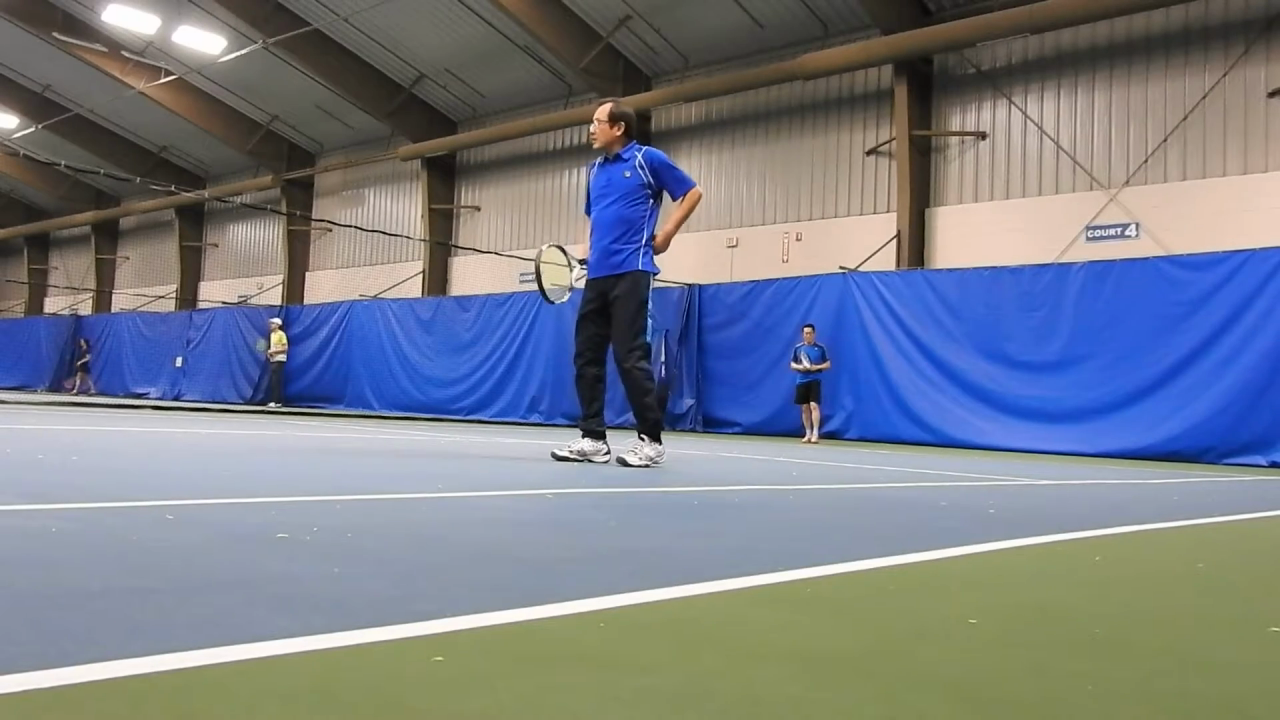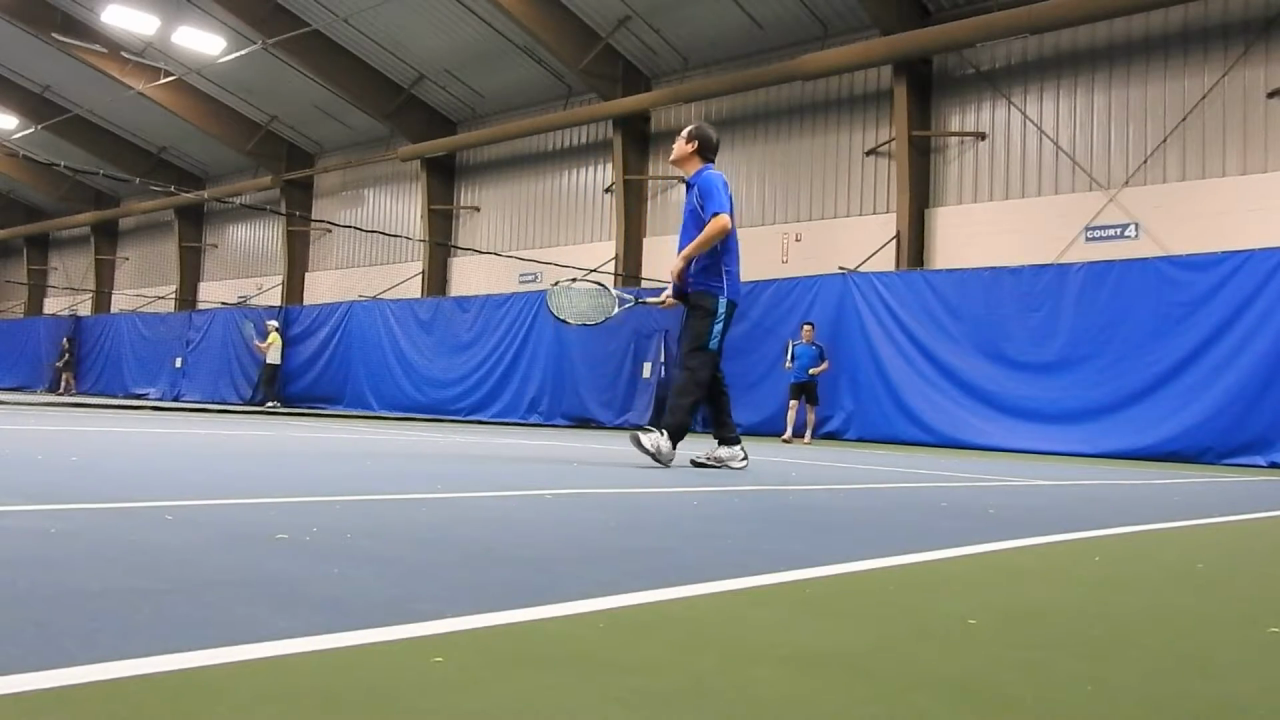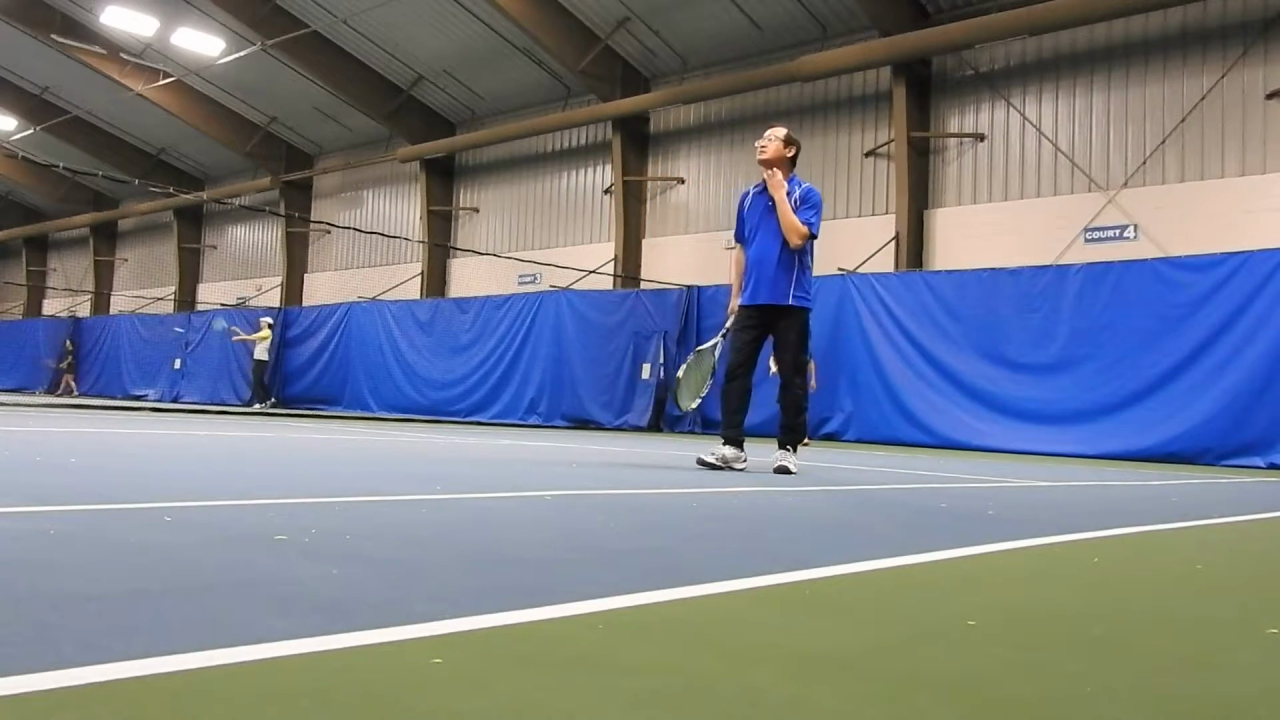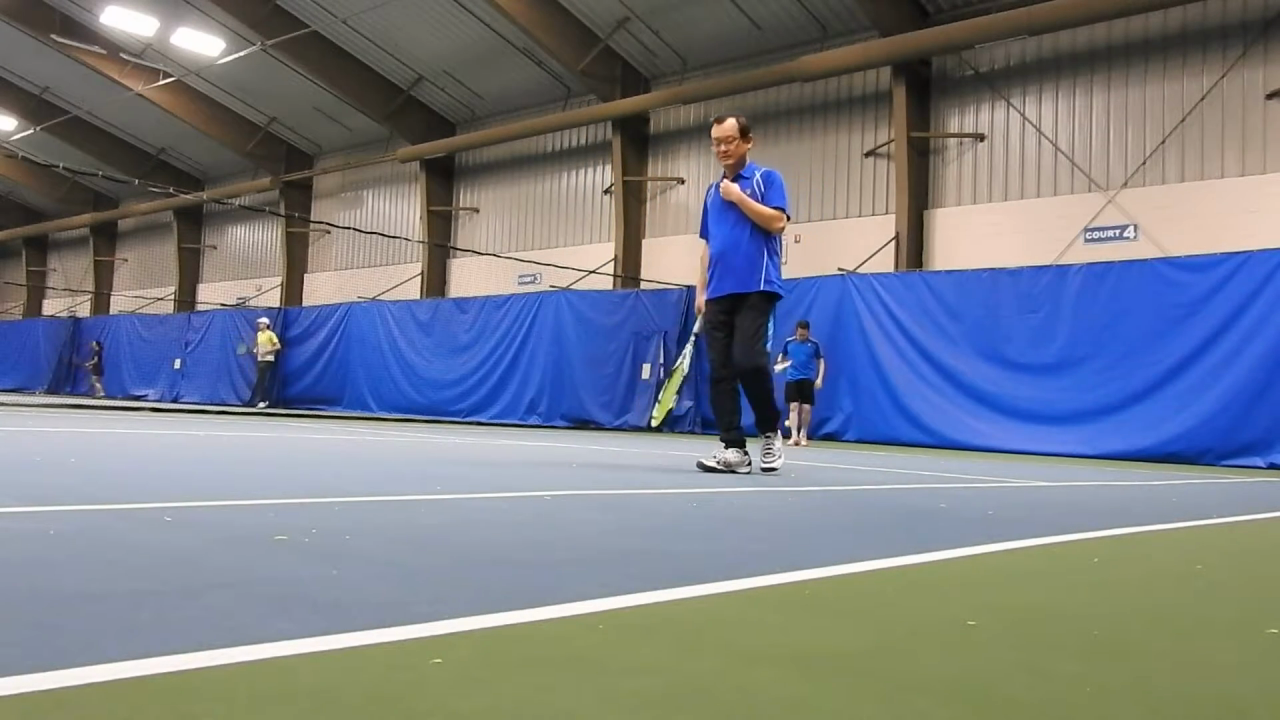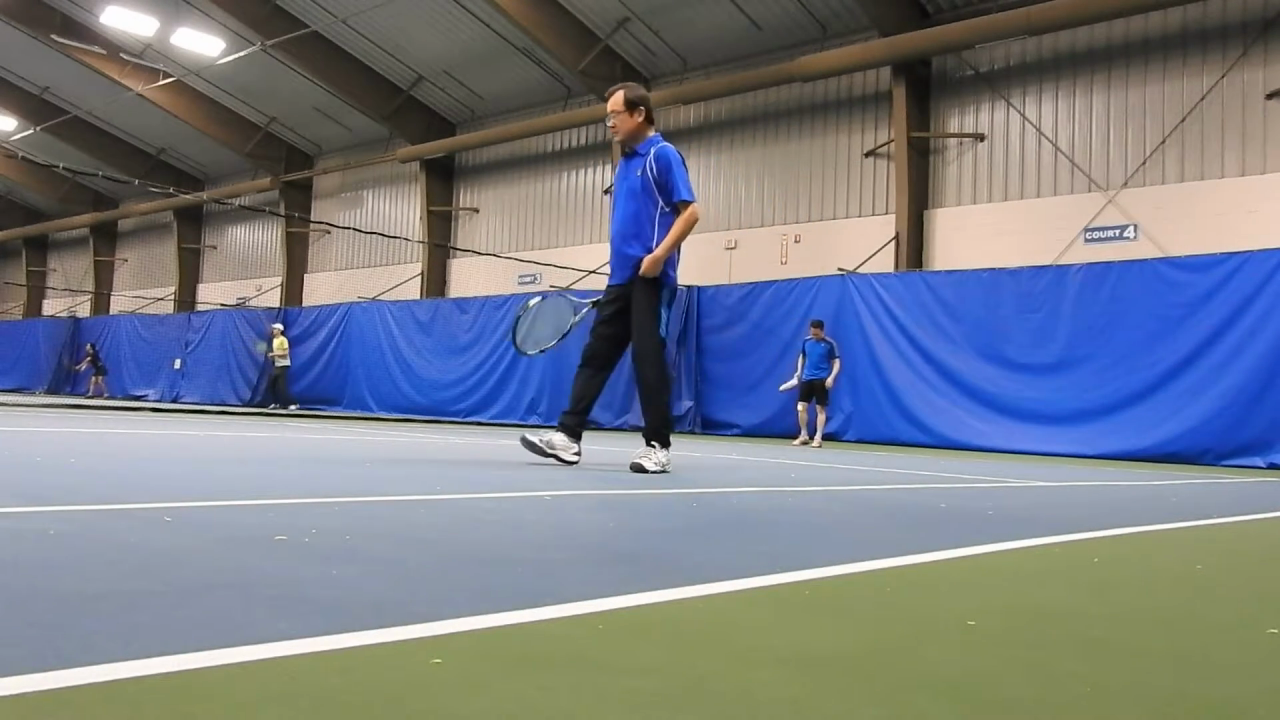
dt=1s
person 1, frame 1
left shoulder: (649, 159)
right shoulder: (596, 169)
left elbow: (693, 193)
left wrist: (667, 233)
right wrist: (588, 252)
left hip: (633, 272)
right hip: (598, 275)
left knee: (631, 355)
right knee: (587, 356)
left ankle: (650, 440)
right ankle: (592, 438)
person 1, frame 2
left shoulder: (711, 180)
right shoulder: (694, 188)
left elbow: (723, 224)
left wrist: (684, 257)
right wrist: (674, 289)
left hip: (713, 292)
right hip: (697, 293)
left knee: (694, 365)
right knee: (704, 370)
left ankle: (667, 436)
right ankle: (729, 446)
person 1, frame 3
left shoulder: (807, 194)
right shoulder: (749, 196)
left elbow: (797, 238)
left wrist: (780, 194)
right wrist: (736, 294)
left hip: (790, 301)
right hip: (752, 300)
left knee: (791, 378)
right knee: (736, 371)
left ankle: (787, 449)
right ankle: (732, 447)
person 1, frame 4
left shoulder: (766, 179)
right shoulder: (713, 192)
left elbow: (778, 222)
left wrist: (739, 197)
right wrist: (701, 288)
left hip: (756, 288)
right hip: (720, 292)
left knee: (749, 362)
right knee: (720, 371)
left ankle: (770, 430)
right ankle: (734, 447)
person 1, frame 5
left shoulder: (663, 155)
right shoulder: (625, 162)
left elbow: (690, 212)
left wrist: (660, 254)
left hip: (650, 278)
right hip: (621, 279)
left knee: (649, 360)
right knee: (596, 356)
left ankle: (658, 446)
right ankle: (568, 436)
